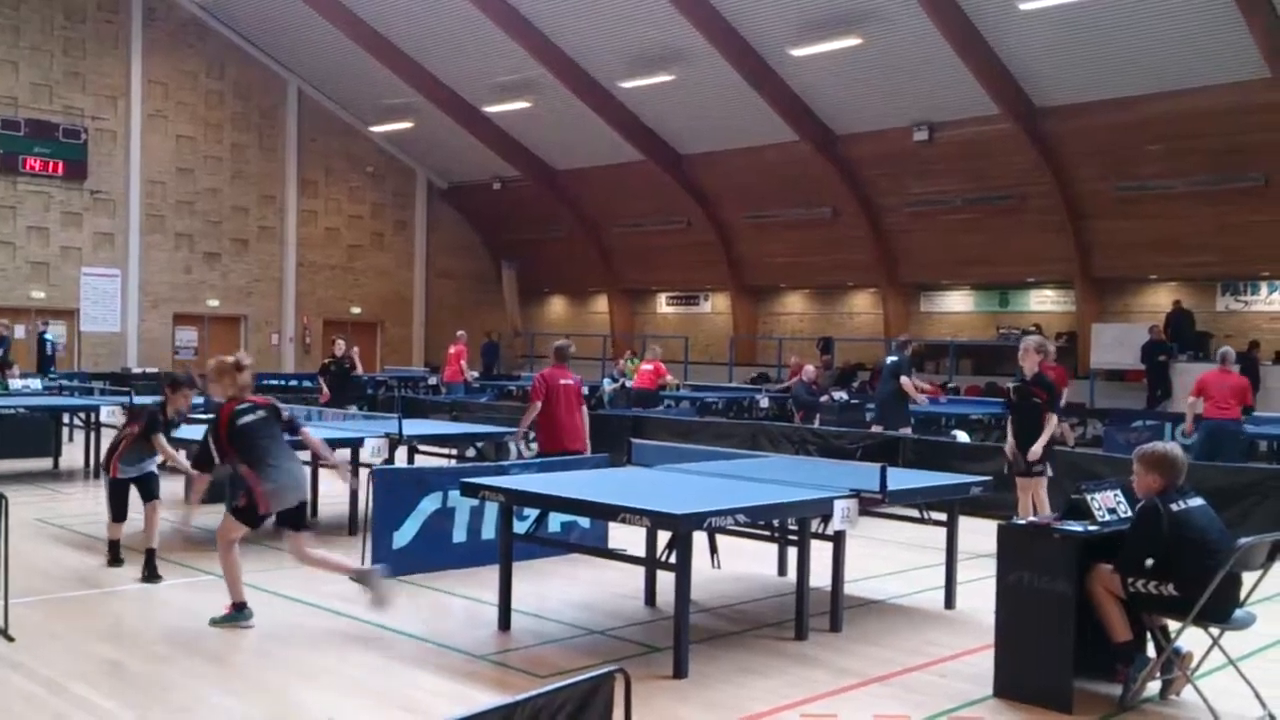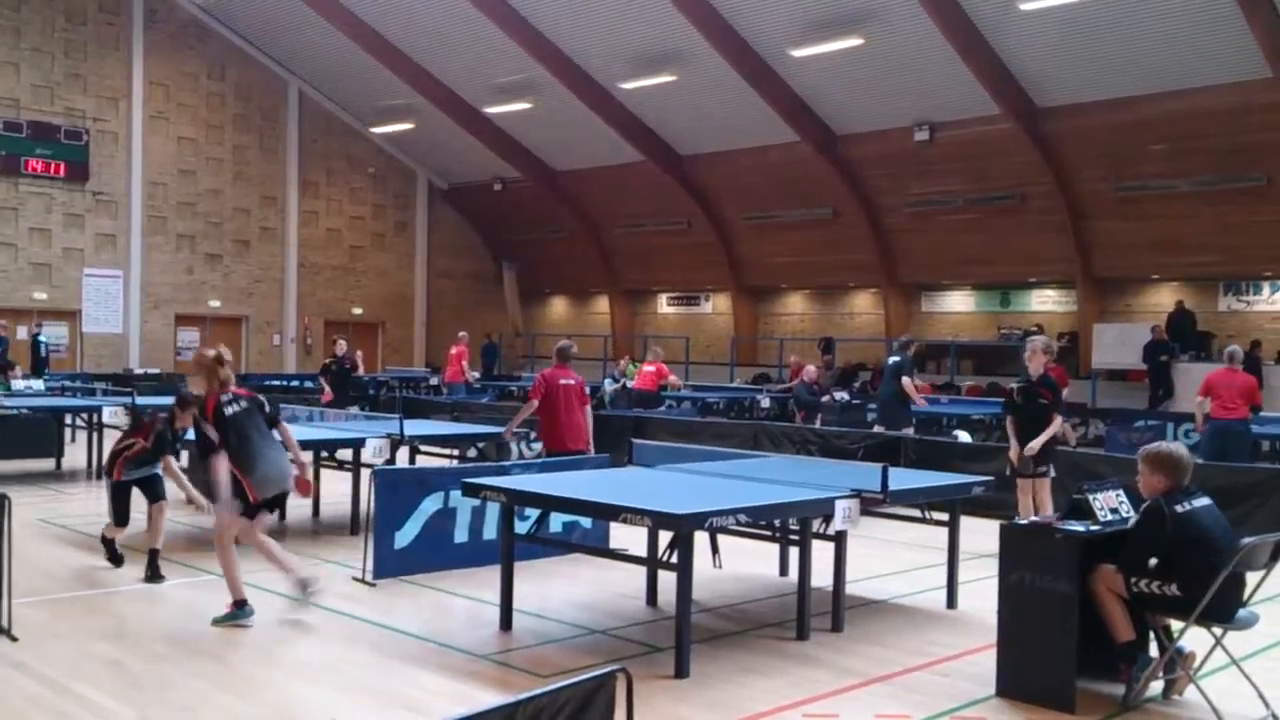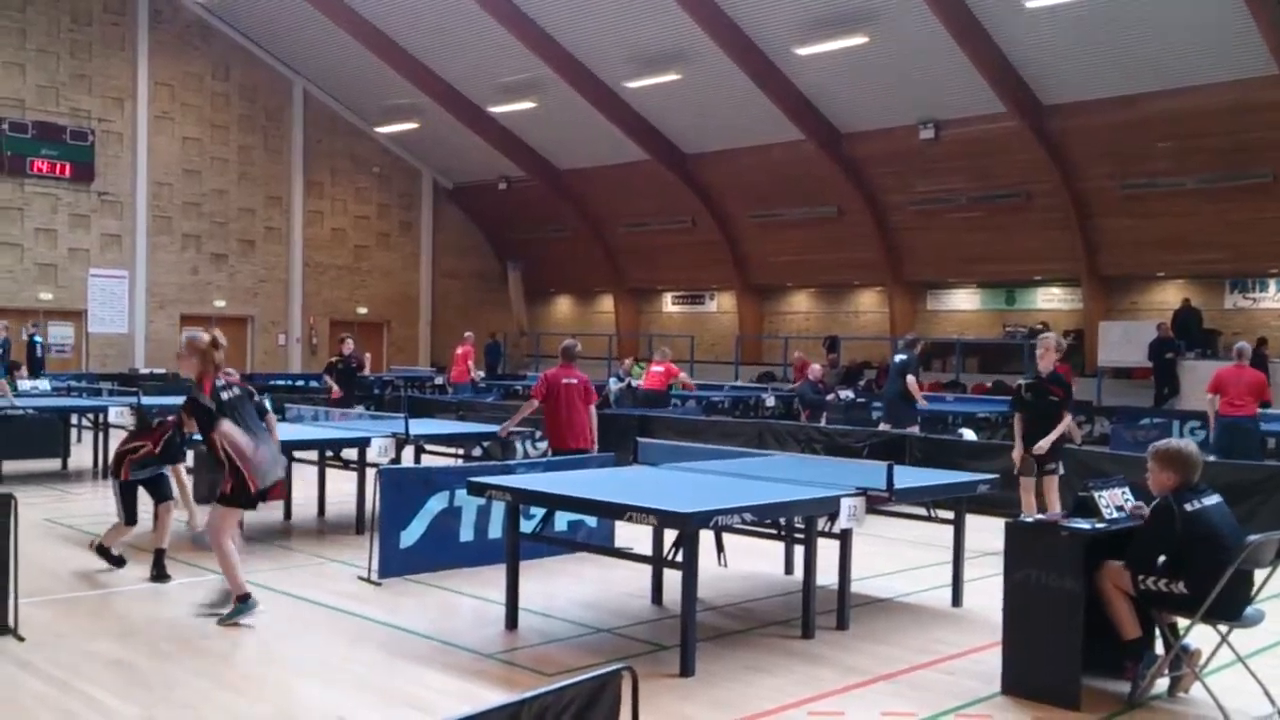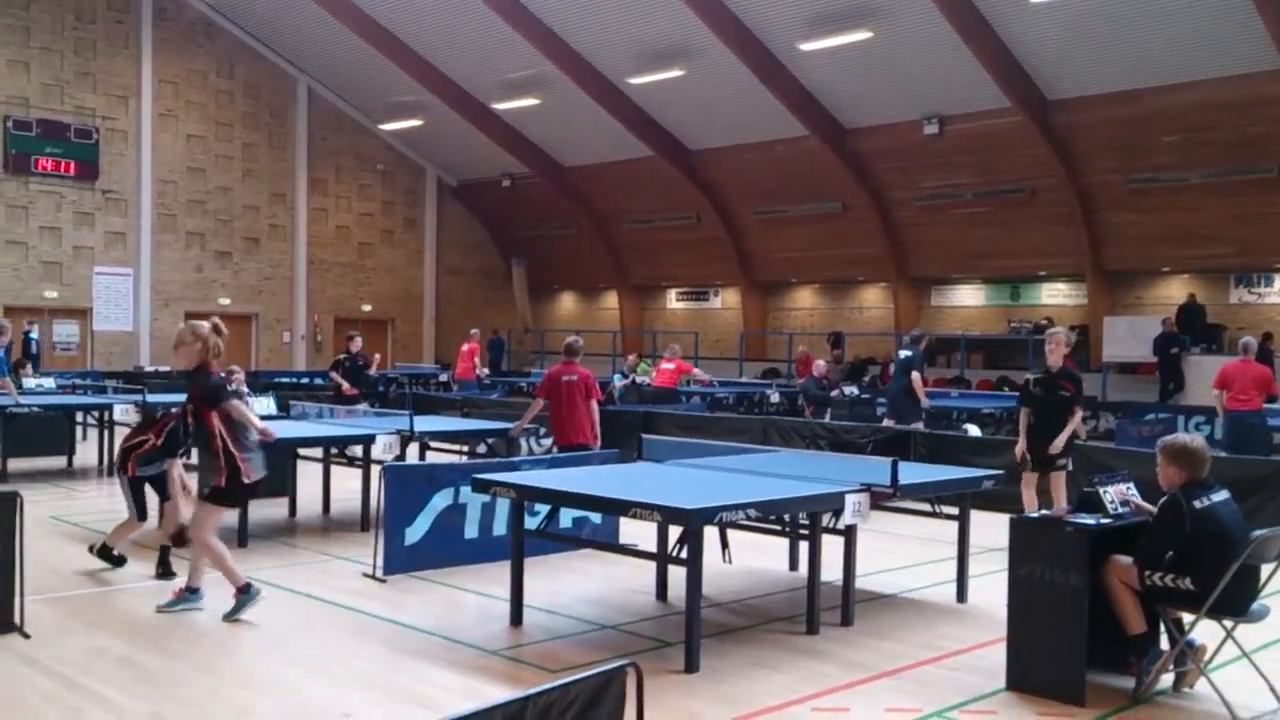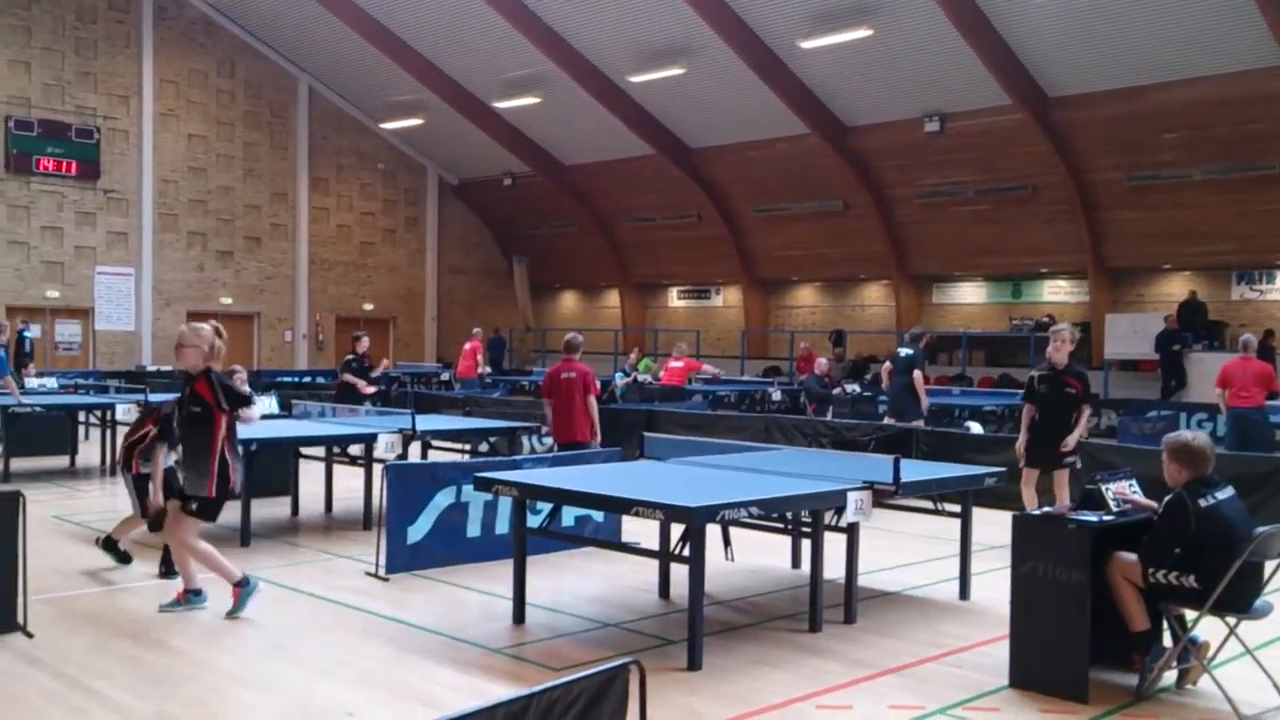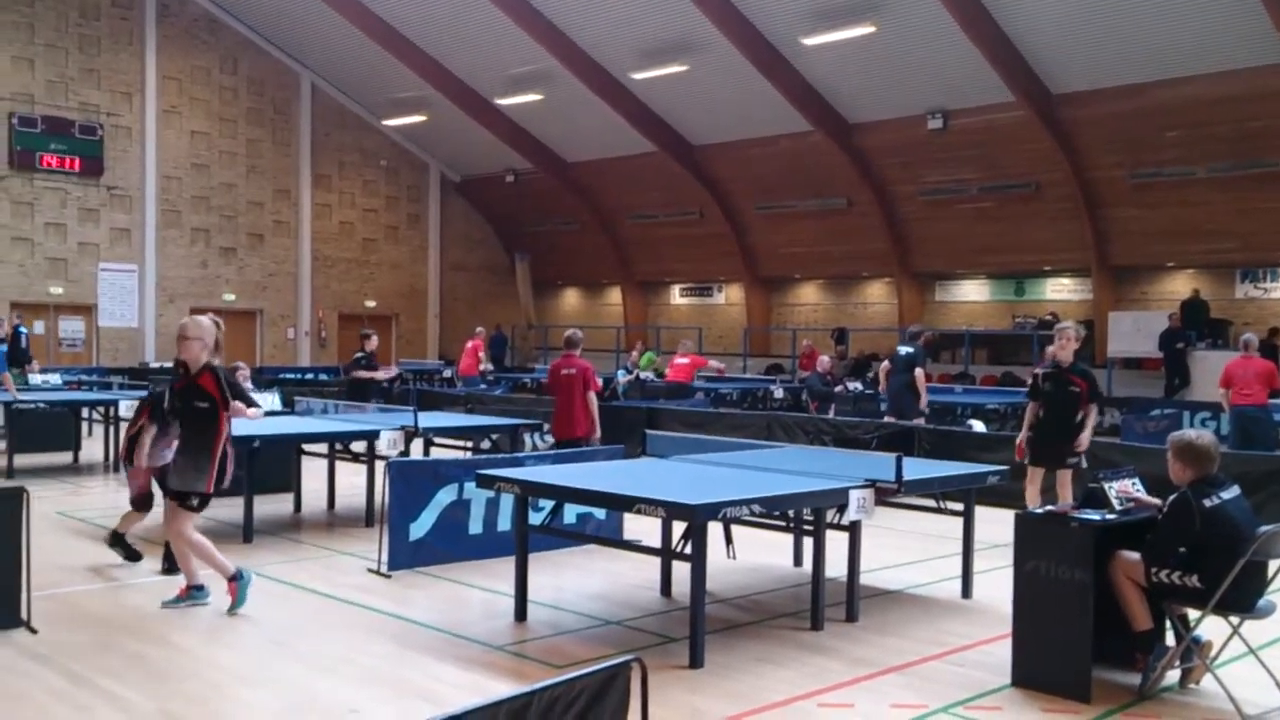
dt=0.1s
person 1, frame 1
left shoulder: (220, 421)
right shoulder: (268, 405)
left elbow: (205, 473)
right elbow: (305, 434)
left wrist: (189, 509)
right wrist: (335, 462)
left hip: (266, 489)
right hip: (295, 482)
left knee: (226, 537)
right knee: (302, 551)
left ankle: (239, 608)
right ankle: (365, 573)
person 1, frame 2
left shoulder: (205, 414)
right shoulder: (246, 396)
left elbow: (218, 458)
right elbow: (282, 428)
left wrist: (224, 503)
right wrist: (300, 459)
left hip: (256, 481)
right hip: (279, 473)
left knee: (223, 538)
right knee: (252, 534)
left ankle: (240, 607)
right ankle: (300, 581)
person 1, frame 3
left shoulder: (197, 396)
right shoulder: (235, 384)
left elbow: (223, 426)
right elbow: (268, 417)
left wrist: (254, 453)
right wrist: (273, 450)
left hip: (247, 470)
right hip: (266, 463)
left knee: (218, 533)
right knee: (224, 527)
left ankle: (243, 599)
right ankle: (234, 589)
person 1, frame 4
left shoulder: (203, 379)
right shoulder: (205, 378)
left elbow: (232, 404)
left wrist: (256, 426)
left hip: (233, 467)
right hip: (225, 465)
left knee: (202, 533)
right knee: (198, 528)
left ankle: (245, 589)
right ankle: (191, 591)
person 1, frame 5
left shoulder: (215, 383)
right shoulder: (188, 387)
left elbow: (249, 408)
left wrist: (245, 415)
left hip: (213, 475)
right hip: (195, 473)
left knee: (185, 539)
right knee: (172, 529)
left ankle: (241, 583)
right ankle: (192, 593)
person 1, frame 6
left shoulder: (220, 379)
right shoulder: (179, 381)
left elbow: (254, 410)
right elbow: (175, 423)
left wrist: (242, 411)
right wrist: (143, 452)
left hip: (208, 466)
right hip: (183, 465)
left knee: (182, 531)
right knee: (172, 527)
left ankle: (236, 577)
right ankle: (195, 587)
person 2, frame 1
left shoulder: (1152, 508)
right shoulder: (1193, 500)
left elbow: (1126, 564)
left hip: (1196, 597)
right hip: (1224, 596)
left knee: (1098, 577)
right knee: (1142, 580)
left ankle: (1133, 664)
right ankle: (1169, 655)
person 2, frame 2
left shoulder: (1158, 508)
right shoulder: (1200, 500)
left elbow: (1129, 564)
right wrist: (1142, 528)
left hip: (1199, 597)
right hip: (1227, 596)
left knee: (1101, 576)
right knee: (1149, 574)
left ankle: (1137, 663)
right ankle: (1172, 655)
person 2, frame 3
left shoulder: (1167, 506)
right shoulder: (1210, 497)
left elbow: (1137, 561)
right wrist: (1151, 519)
left hip: (1207, 595)
right hip: (1235, 594)
left knee: (1108, 573)
right knee: (1156, 572)
left ankle: (1142, 661)
right ankle: (1178, 653)
person 2, frame 4
left shoulder: (1176, 502)
right shoulder: (1218, 492)
left elbow: (1145, 558)
right wrist: (1151, 511)
left hip: (1213, 591)
right hip: (1240, 589)
left knee: (1113, 567)
right knee: (1161, 570)
left ankle: (1148, 655)
right ankle: (1183, 648)
person 2, frame 5
left shoulder: (1181, 500)
right shoulder: (1222, 489)
left elbow: (1150, 556)
right wrist: (1152, 507)
left hip: (1216, 588)
right hip: (1244, 586)
left knee: (1117, 564)
right knee: (1164, 568)
left ankle: (1151, 652)
right ankle: (1186, 645)
person 2, frame 6
left shoulder: (1186, 500)
right shoulder: (1228, 488)
left elbow: (1153, 554)
right wrist: (1155, 504)
left hip: (1220, 588)
right hip: (1247, 586)
left knee: (1120, 563)
right knee: (1170, 565)
left ankle: (1153, 651)
right ankle: (1189, 644)
person 3, frame 1
left shoulder: (1047, 385)
right shoulder: (1015, 386)
left elbow: (1053, 419)
left wrist: (1040, 444)
right wrist: (1010, 438)
left hip: (1038, 449)
right hip: (1019, 446)
left knee: (1039, 493)
right knee: (1023, 492)
person 3, frame 2
left shoulder: (1052, 386)
right shoulder: (1017, 386)
left elbow: (1057, 420)
right elbow: (1010, 418)
left wrist: (1039, 441)
right wrist: (1013, 443)
left hip: (1042, 447)
right hip: (1020, 448)
left knee: (1042, 493)
right knee: (1024, 492)
person 3, frame 3
left shoulder: (1062, 383)
right shoulder: (1025, 383)
left elbow: (1067, 418)
right elbow: (1018, 416)
left wrist: (1049, 440)
right wrist: (1018, 444)
left hip: (1051, 446)
right hip: (1028, 446)
left knee: (1051, 492)
right knee: (1026, 491)
person 3, frame 4
left shoulder: (1073, 378)
right shoulder: (1033, 378)
left elbow: (1078, 412)
right elbow: (1025, 410)
left wrist: (1063, 437)
right wrist: (1021, 439)
left hip: (1059, 443)
right hip: (1035, 439)
left knee: (1058, 488)
right knee: (1027, 486)
person 3, frame 5
left shoulder: (1079, 376)
right shoulder: (1038, 374)
left elbow: (1085, 409)
right elbow: (1029, 407)
left wrist: (1076, 434)
right wrist: (1022, 435)
left hip: (1064, 440)
right hip: (1038, 436)
left knee: (1061, 486)
right knee: (1027, 483)
person 3, frame 6
left shoulder: (1084, 374)
right shoulder: (1042, 372)
left elbow: (1092, 407)
right elbow: (1033, 404)
left wrist: (1087, 432)
right wrist: (1025, 430)
left hip: (1069, 437)
right hip: (1043, 435)
left knee: (1063, 485)
right knee: (1031, 484)
person 4, frame 1
left shoulder: (177, 416)
right shoulder: (152, 413)
right elbow: (162, 447)
right wrist: (191, 470)
left hip: (145, 463)
right hip: (121, 463)
left knee: (154, 505)
right knee: (118, 517)
left ankle: (150, 561)
right ankle: (113, 547)
person 4, frame 2
left shoulder: (180, 429)
right shoulder: (160, 428)
right elbow: (170, 467)
right wrist: (195, 496)
left hip: (149, 467)
right hip: (122, 467)
left knee: (159, 506)
right knee: (120, 524)
left ankle: (152, 564)
right ankle: (108, 537)
person 4, frame 3
right shoulder: (173, 433)
right elbow: (179, 475)
right wrist: (192, 511)
left hip: (153, 467)
right hip: (129, 469)
left knee: (166, 507)
right knee: (129, 523)
left ankle: (159, 564)
right ankle: (102, 546)
person 4, frame 4
left shoulder: (182, 421)
right shoulder: (175, 426)
right elbow: (172, 471)
left hip: (157, 461)
right hip: (133, 463)
left knee: (172, 505)
right knee: (139, 518)
left ankle: (164, 560)
right ankle: (102, 549)
person 4, frame 5
right shoulder: (170, 415)
right elbow: (159, 452)
left hip: (159, 458)
right hip: (136, 460)
right knee: (144, 515)
left ankle: (167, 559)
right ankle: (109, 541)
person 4, frame 6
right shoulder: (164, 398)
right wrist: (141, 468)
left hip: (163, 452)
right hip: (142, 455)
right knee: (144, 507)
left ankle: (170, 555)
right ankle: (116, 535)
